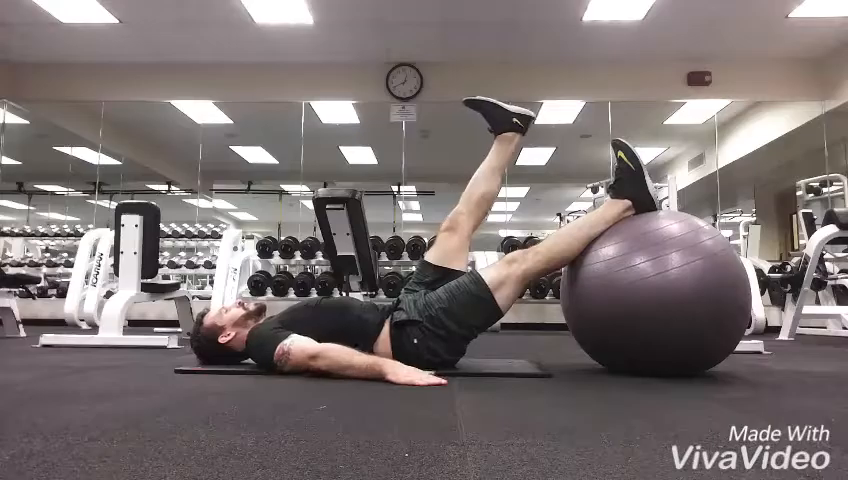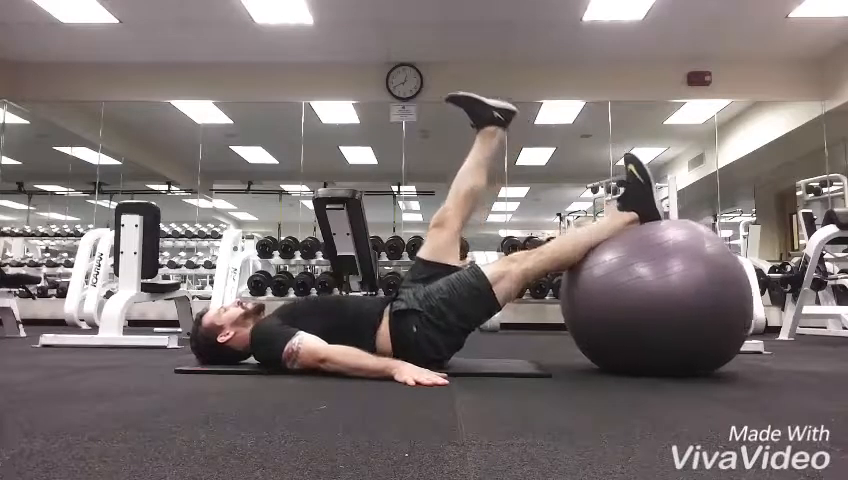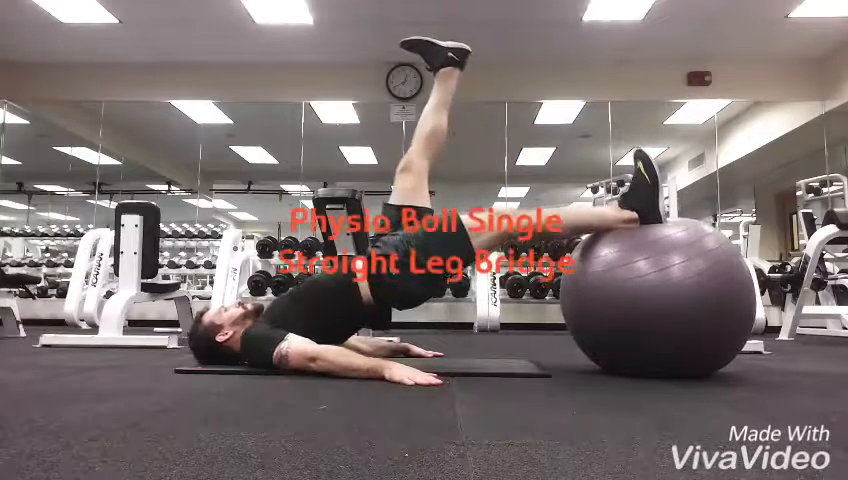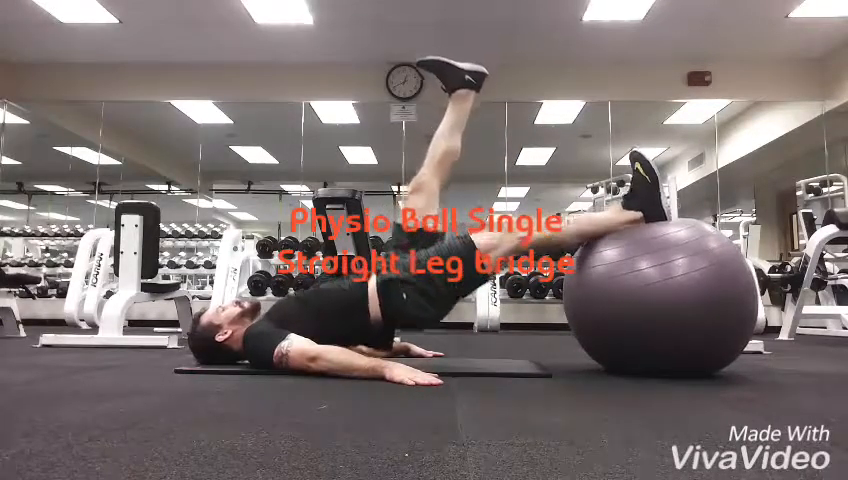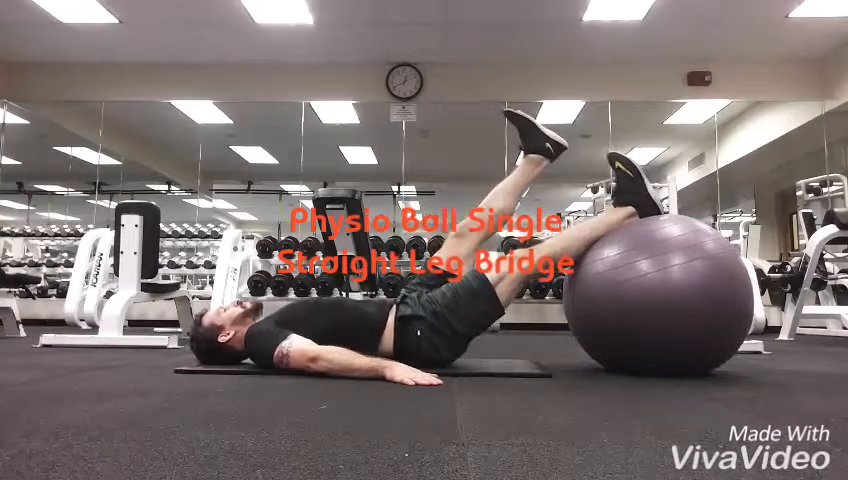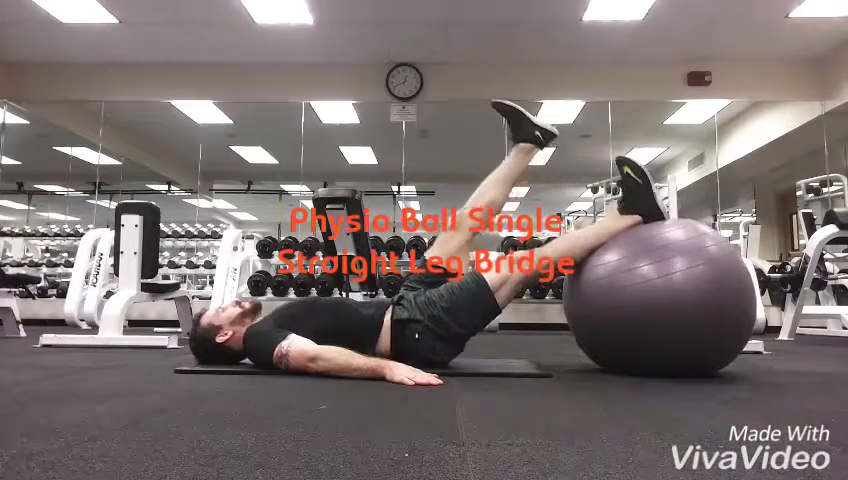
dt=0.7s
person 1, frame 1
left shoulder: (276, 327)
right shoulder: (263, 341)
right elbow: (314, 354)
right wrist: (389, 366)
left hip: (406, 312)
right hip: (415, 335)
left knee: (455, 225)
right knee: (519, 263)
left ankle: (507, 134)
right ankle: (624, 202)
person 1, frame 2
left shoulder: (276, 327)
right shoulder: (265, 338)
right elbow: (323, 355)
right wrist: (396, 365)
left hip: (405, 310)
right hip: (413, 326)
left knee: (445, 223)
right knee: (522, 263)
right ankle: (629, 214)
person 1, frame 3
left shoulder: (270, 325)
right shoulder: (258, 342)
left elbow: (337, 338)
right elbow: (313, 356)
right wrist: (389, 368)
left hip: (385, 262)
right hip: (395, 271)
left knee: (412, 167)
right knee: (507, 221)
left ankle: (446, 72)
right ankle: (629, 214)
person 1, frame 4
left shoulder: (270, 324)
right shoulder: (258, 341)
right elbow: (313, 357)
right wrist: (386, 367)
left hip: (393, 284)
right hip: (404, 296)
left knee: (424, 187)
right knee: (513, 237)
left ankle: (461, 95)
right ankle: (636, 213)
person 1, frame 5
left shoulder: (273, 326)
right shoulder: (261, 339)
right elbow: (315, 357)
right wrist: (389, 366)
left hip: (407, 309)
right hip: (420, 332)
left knee: (466, 233)
right knee: (522, 260)
left ankle: (536, 156)
right ankle: (628, 212)
person 1, frame 6
left shoulder: (271, 327)
right shoulder: (258, 340)
right elbow: (312, 357)
right wrist: (388, 367)
left hip: (403, 311)
right hip: (414, 331)
left knee: (458, 227)
right knee: (523, 261)
left ankle: (526, 143)
right ankle: (631, 216)
